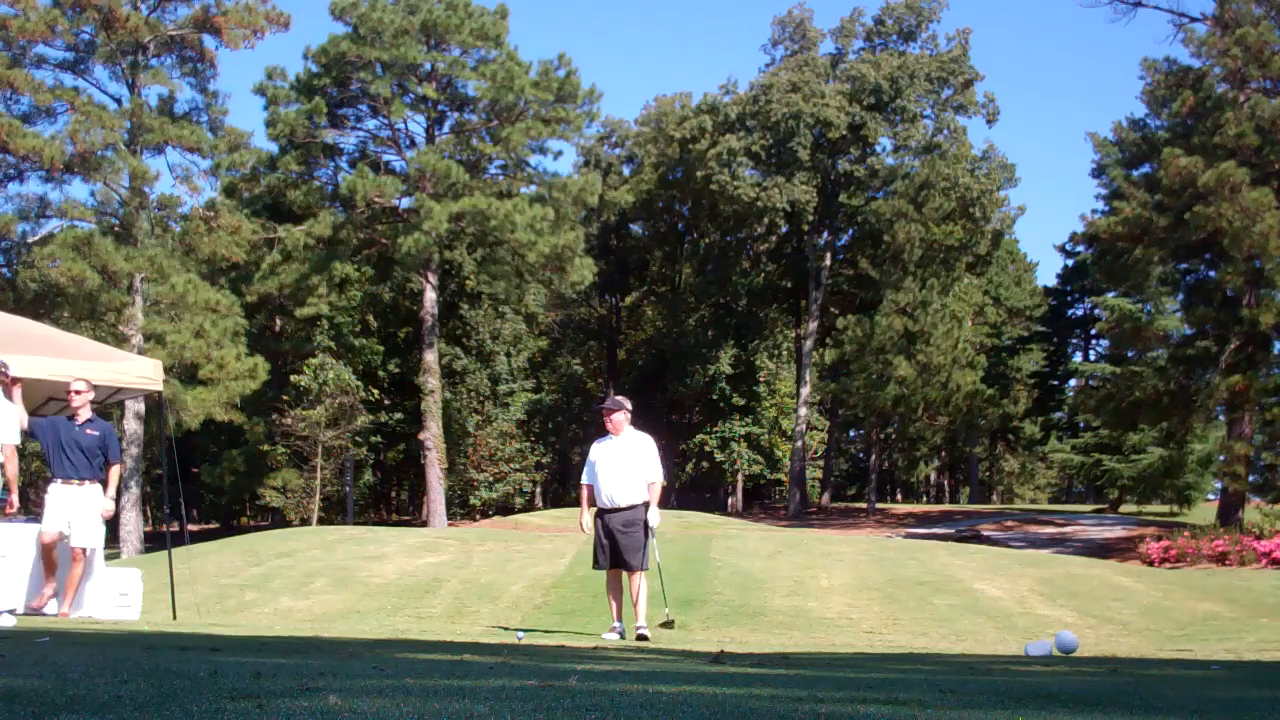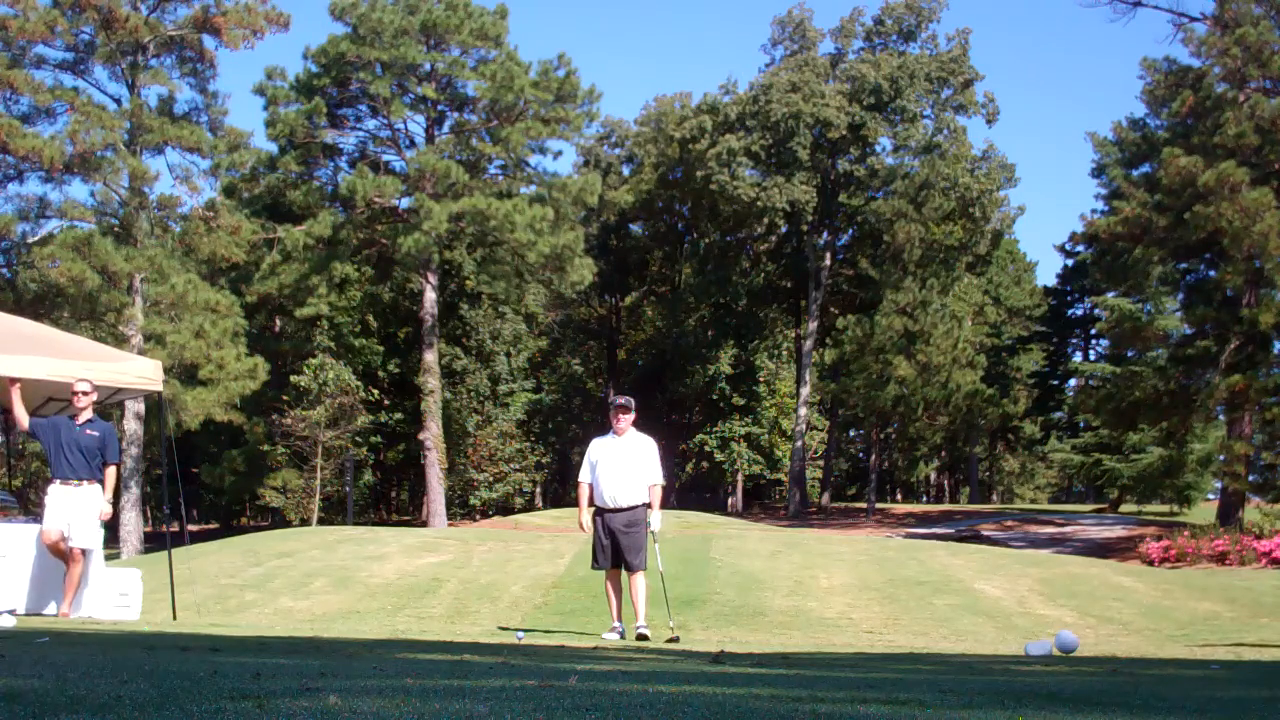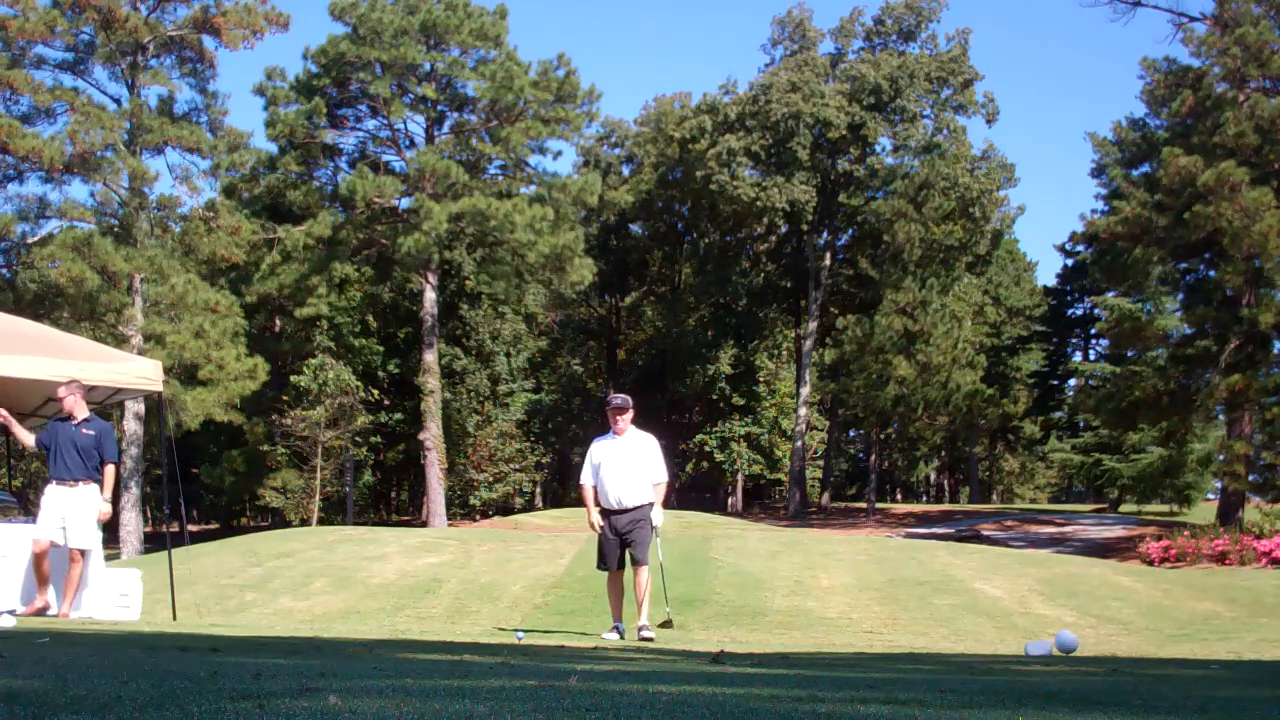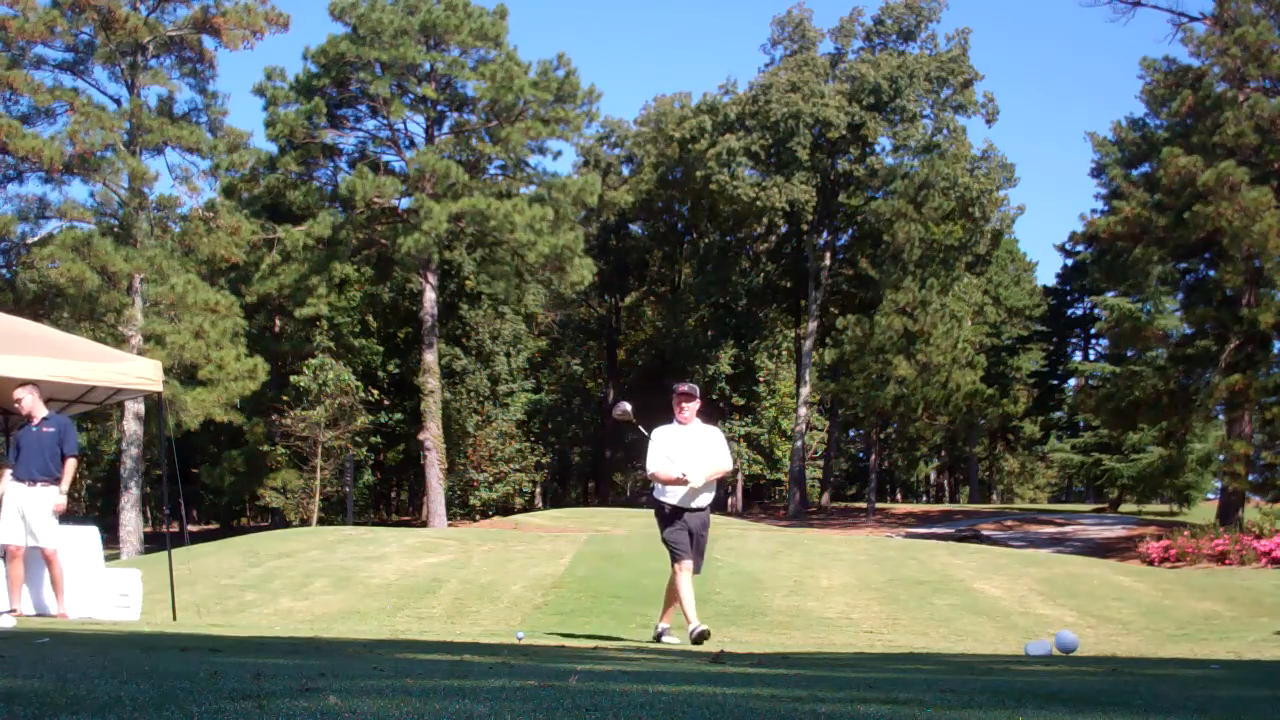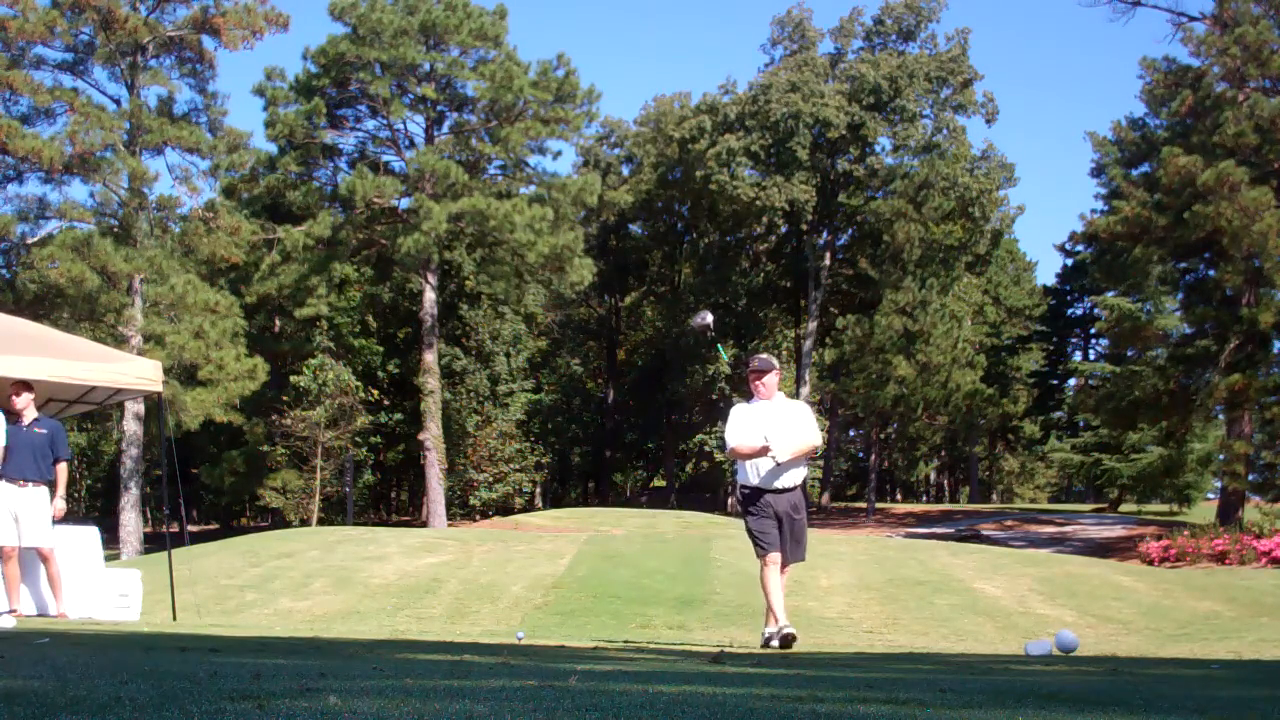
dt=1s
person 1, frame 1
left shoulder: (643, 442)
right shoulder: (598, 445)
left elbow: (655, 478)
right elbow: (587, 482)
left wrist: (653, 507)
right wrist: (585, 511)
left hip: (633, 513)
right hip: (604, 515)
left knee: (635, 570)
right knee: (612, 571)
left ankle: (641, 624)
right ankle: (617, 625)
person 1, frame 2
left shoulder: (646, 443)
right shoulder: (597, 444)
left elbow: (655, 481)
right elbow: (585, 481)
left wrist: (656, 511)
right wrist: (583, 511)
left hip: (633, 514)
right hip: (603, 515)
left knee: (636, 570)
right knee: (611, 571)
left ankle: (641, 623)
right ankle: (617, 625)
person 1, frame 3
left shoulder: (647, 441)
right shoulder: (598, 445)
left elbow: (660, 478)
right elbow: (587, 482)
left wrist: (657, 506)
right wrist: (591, 511)
left hip: (639, 513)
right hip: (609, 516)
left knee: (641, 565)
right knee: (614, 571)
left ankle: (643, 622)
right ankle: (617, 625)
person 1, frame 4
left shoulder: (713, 434)
right shoulder: (660, 434)
left elbow: (725, 465)
right elbow: (653, 472)
left wrist: (701, 477)
right wrist: (677, 480)
left hip: (699, 511)
right hip: (670, 510)
left knee: (683, 570)
right knee: (683, 566)
left ankle: (663, 626)
right ankle: (694, 625)
person 1, frame 5
left shoulder: (799, 409)
right shoulder: (740, 411)
left elbow: (813, 440)
right elbow: (734, 448)
left wrist: (785, 453)
right wrist: (760, 451)
left hip: (791, 495)
right hip: (756, 495)
left knee: (783, 565)
right knee: (770, 558)
left ankle: (770, 630)
right ankle: (781, 625)
person 2, frame 1
left shoulder: (104, 429)
right shoulder: (55, 424)
left elbow: (115, 465)
right elbow: (23, 422)
left wrist: (110, 496)
right wrist: (15, 391)
left hip: (88, 493)
right hip: (59, 491)
left knee: (78, 553)
right knee: (47, 539)
left ankle: (65, 608)
right ankle: (49, 586)
person 2, frame 2
left shoulder: (105, 429)
right shoulder: (56, 424)
left elbow: (111, 467)
right elbow: (24, 424)
left wrist: (107, 500)
right wrist: (15, 391)
left hip: (88, 493)
right hip: (59, 491)
left knee: (77, 552)
right knee: (50, 538)
left ankle: (65, 608)
right ankle: (69, 565)
person 2, frame 3
left shoulder: (102, 428)
right shoulder: (56, 426)
left elbow: (109, 465)
right elbow: (33, 442)
left wrist: (106, 499)
left hip: (85, 494)
right hip: (55, 492)
left knee: (76, 554)
right knee: (40, 547)
left ankle: (65, 609)
right ankle: (41, 598)
person 2, frame 4
left shoulder: (61, 424)
right shoulder: (21, 431)
left elbow: (71, 459)
left wrist: (62, 491)
left hip: (44, 493)
left knee: (49, 552)
left ankle: (61, 607)
person 2, frame 5
left shoulder: (52, 426)
left elbow: (61, 463)
left wrist: (60, 496)
left hip: (36, 493)
left knee: (46, 551)
left ankle: (61, 608)
